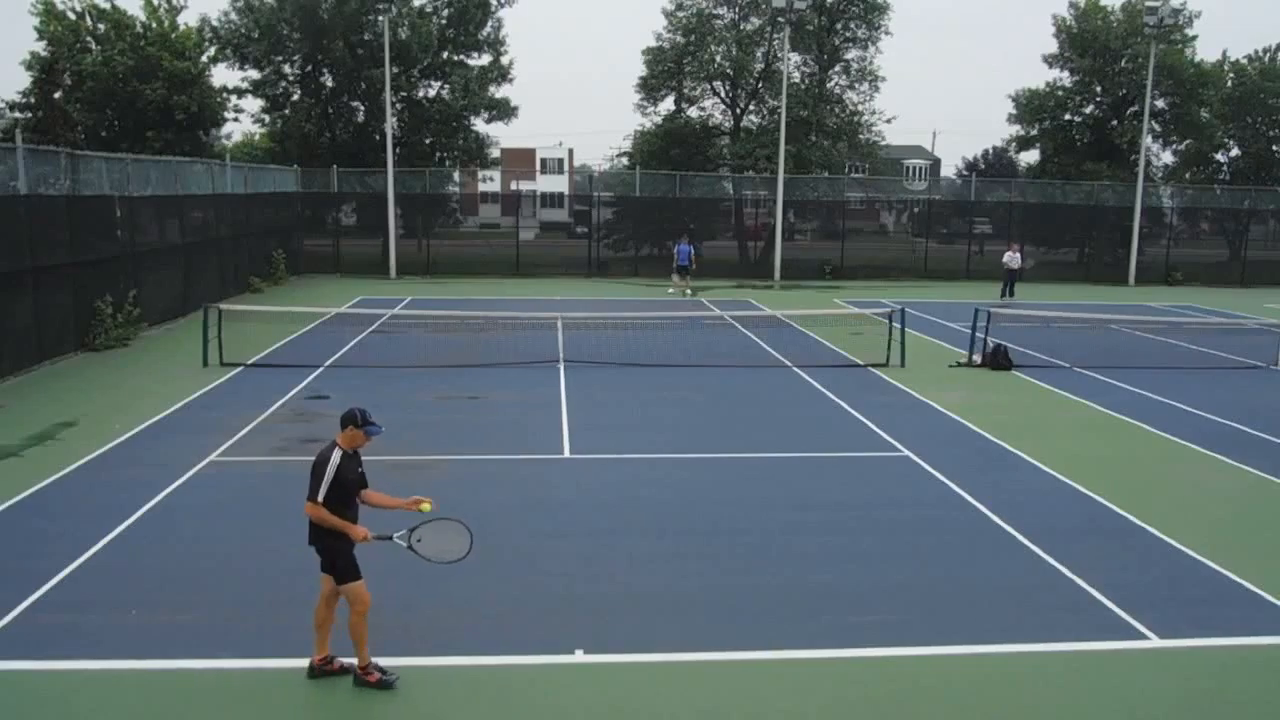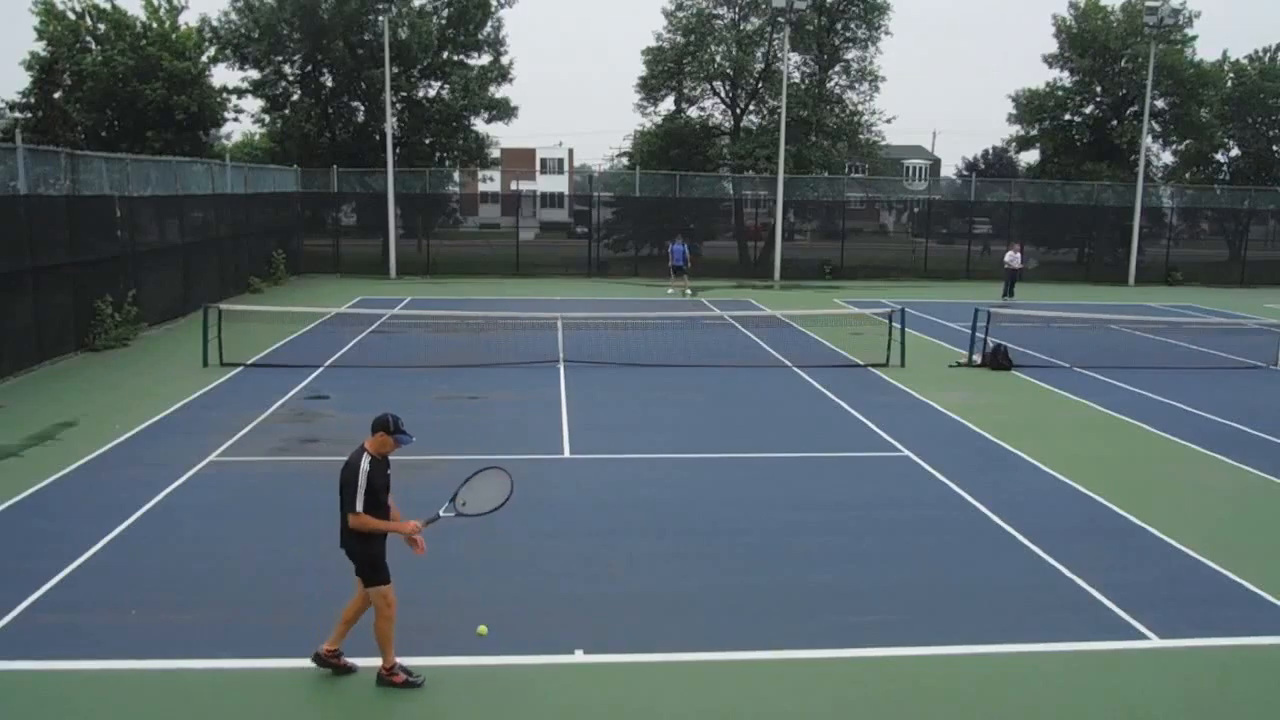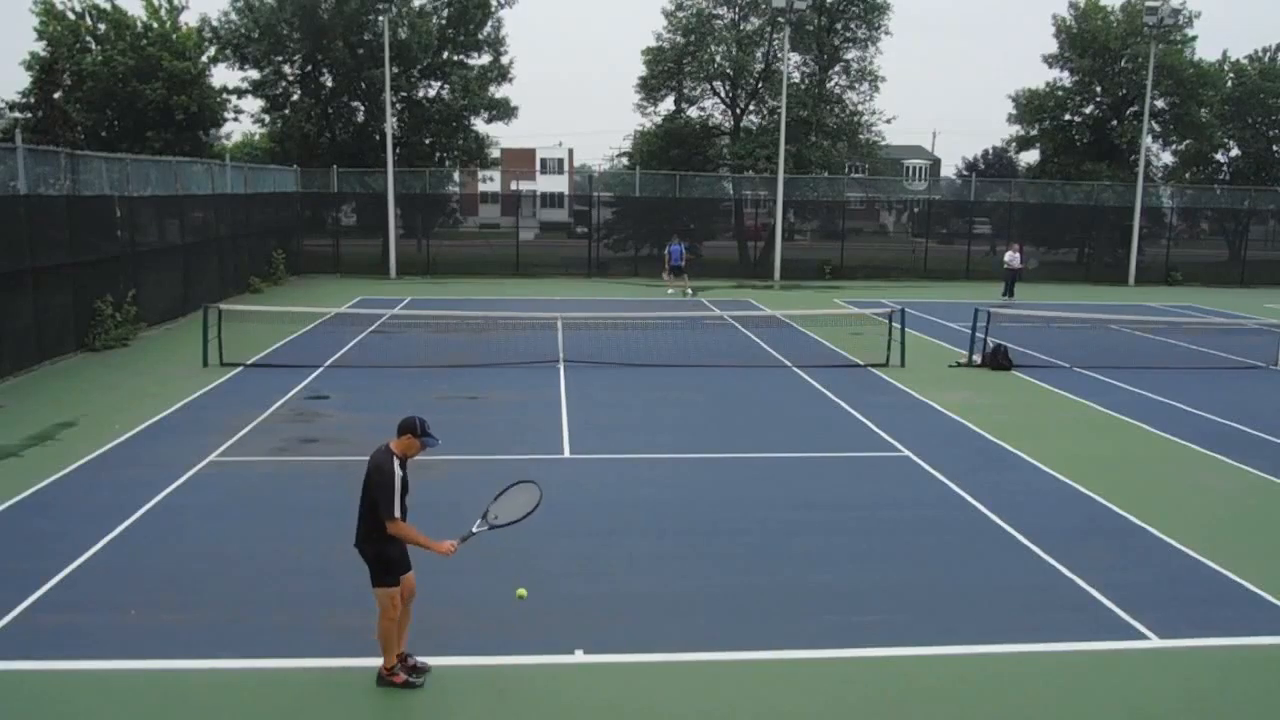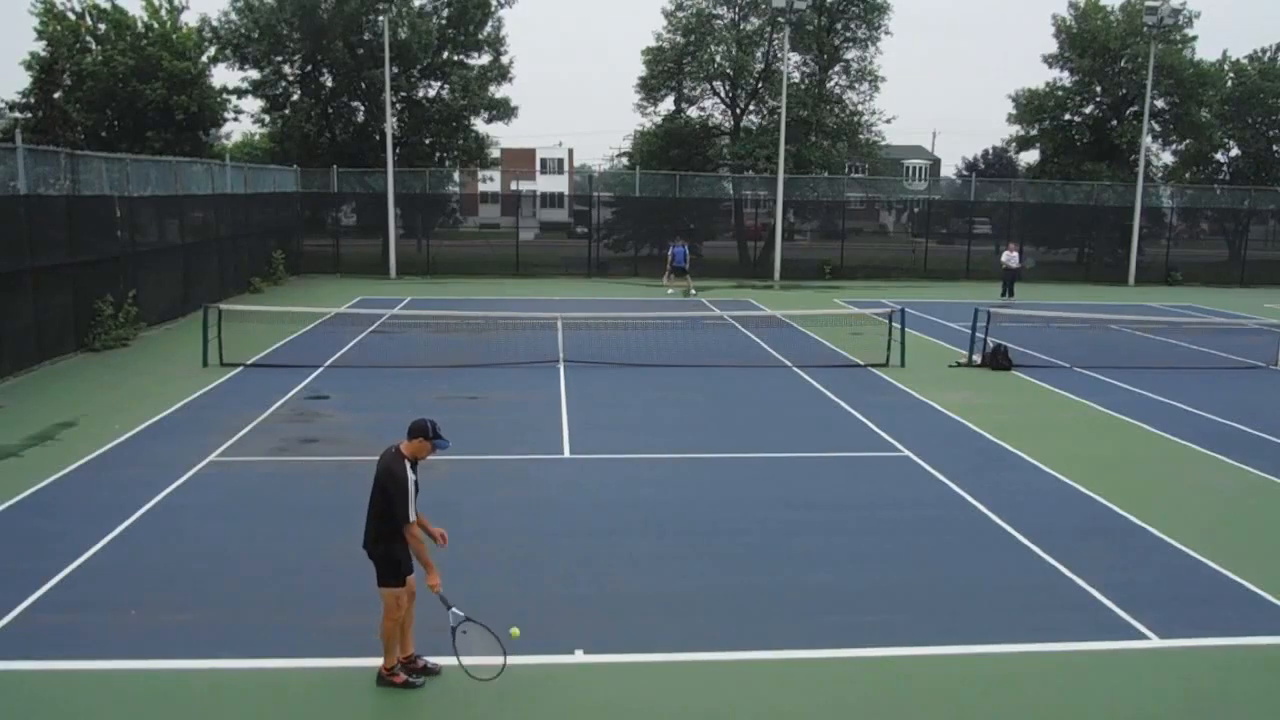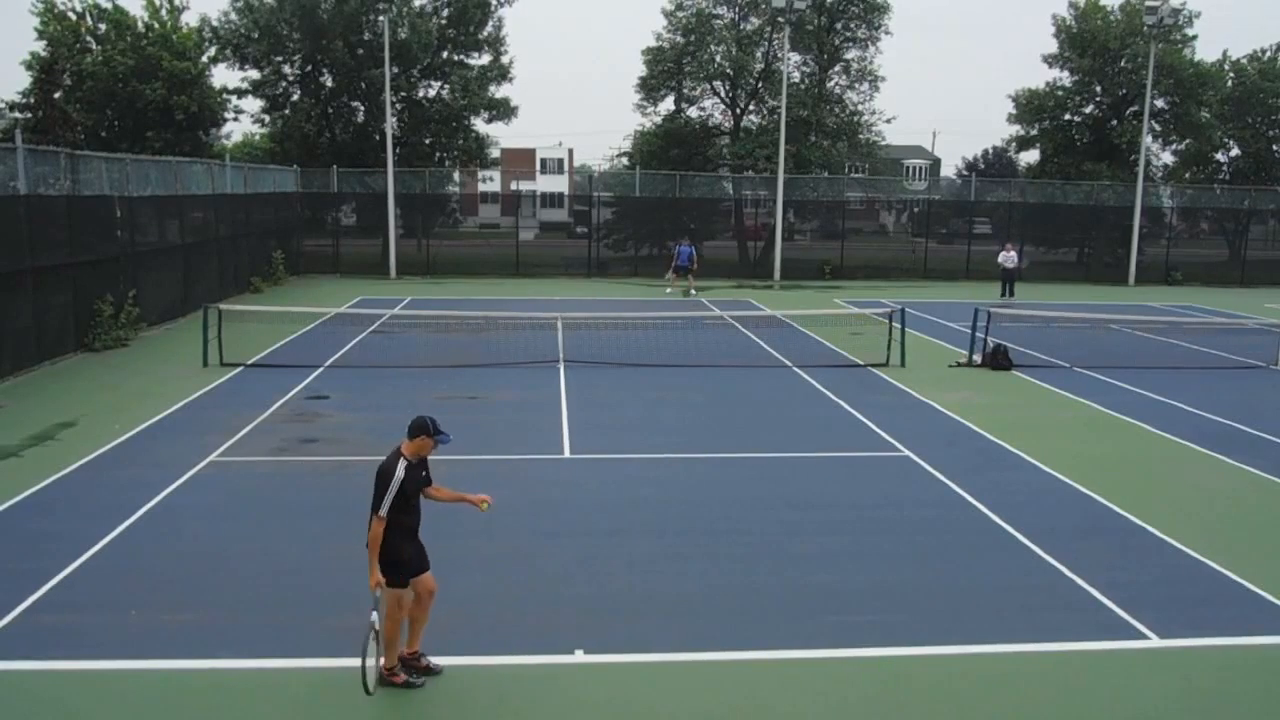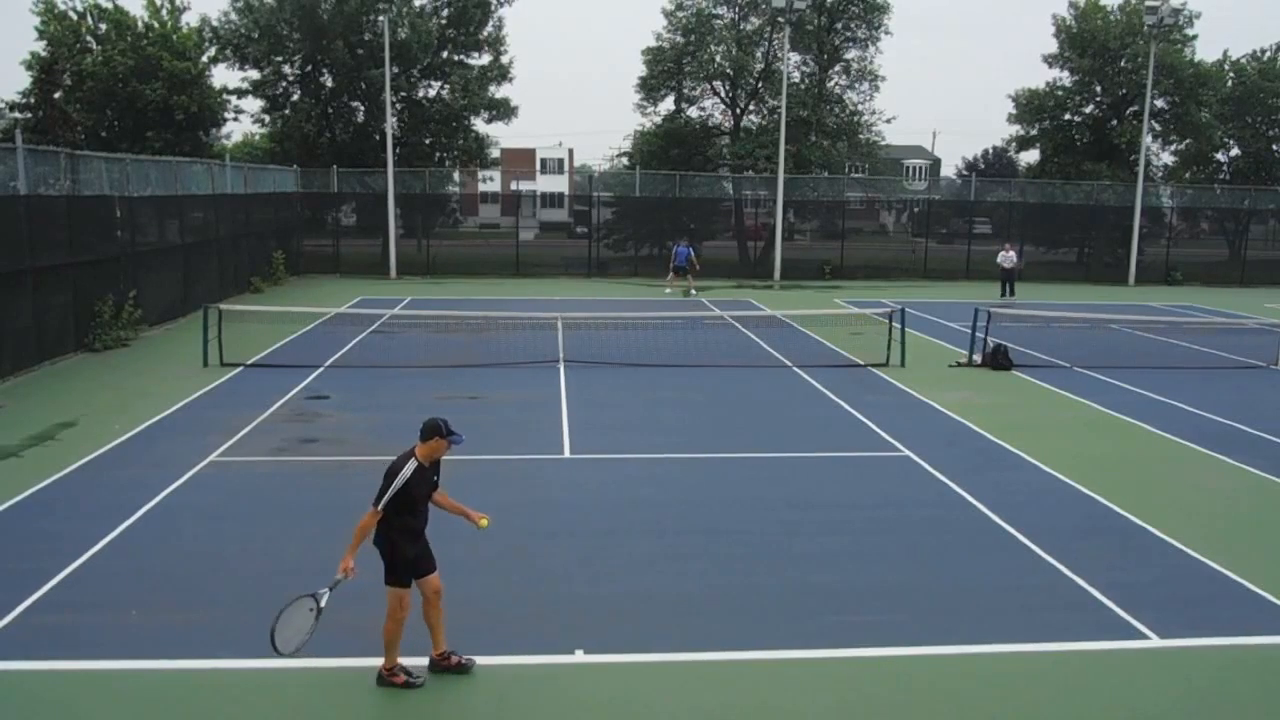
dt=0.3s
person 1, frame 1
left shoulder: (353, 456)
right shoulder: (329, 462)
left elbow: (364, 494)
right elbow: (312, 509)
left wrist: (405, 503)
right wrist: (350, 528)
left hip: (339, 540)
right hip: (332, 541)
left knee: (329, 597)
right knee: (361, 602)
left ankle: (321, 659)
right ankle: (365, 669)
person 1, frame 2
left shoulder: (381, 459)
right shoulder: (359, 468)
right elbow: (355, 519)
left wrist: (407, 532)
right wrist: (398, 527)
left hip: (372, 542)
right hip: (364, 543)
left knee: (366, 597)
right knee: (386, 605)
left ankle: (329, 651)
right ankle: (388, 669)
person 1, frame 3
left shoulder: (387, 452)
right shoulder: (390, 472)
right elbow: (395, 526)
right wrist: (435, 546)
left hip: (386, 541)
right hip: (378, 545)
left knee: (407, 593)
right knee: (392, 608)
left ankle: (399, 655)
right ankle: (389, 671)
person 1, frame 4
left shoulder: (395, 453)
right shoulder: (402, 475)
right elbow: (410, 529)
left wrist: (429, 528)
right wrist: (430, 571)
left hip: (392, 539)
right hip: (386, 545)
left knee: (408, 596)
right knee: (395, 609)
left ankle: (407, 658)
right ankle: (389, 670)
person 1, frame 5
left shoulder: (419, 459)
right shoulder: (394, 472)
left elbow: (429, 489)
right elbow: (378, 521)
left wrist: (469, 498)
right wrist: (374, 569)
left hip: (409, 539)
right hip: (392, 546)
left knee: (426, 592)
right knee: (398, 609)
left ankle: (409, 655)
right ankle: (390, 670)
person 1, frame 6
left shoulder: (432, 463)
right shoulder: (403, 472)
right elbow: (373, 515)
left wrist: (467, 513)
right wrist: (349, 555)
left hip: (417, 540)
right hip: (396, 545)
left knee: (433, 592)
right knee: (400, 609)
left ankle: (441, 655)
right ankle: (389, 670)
